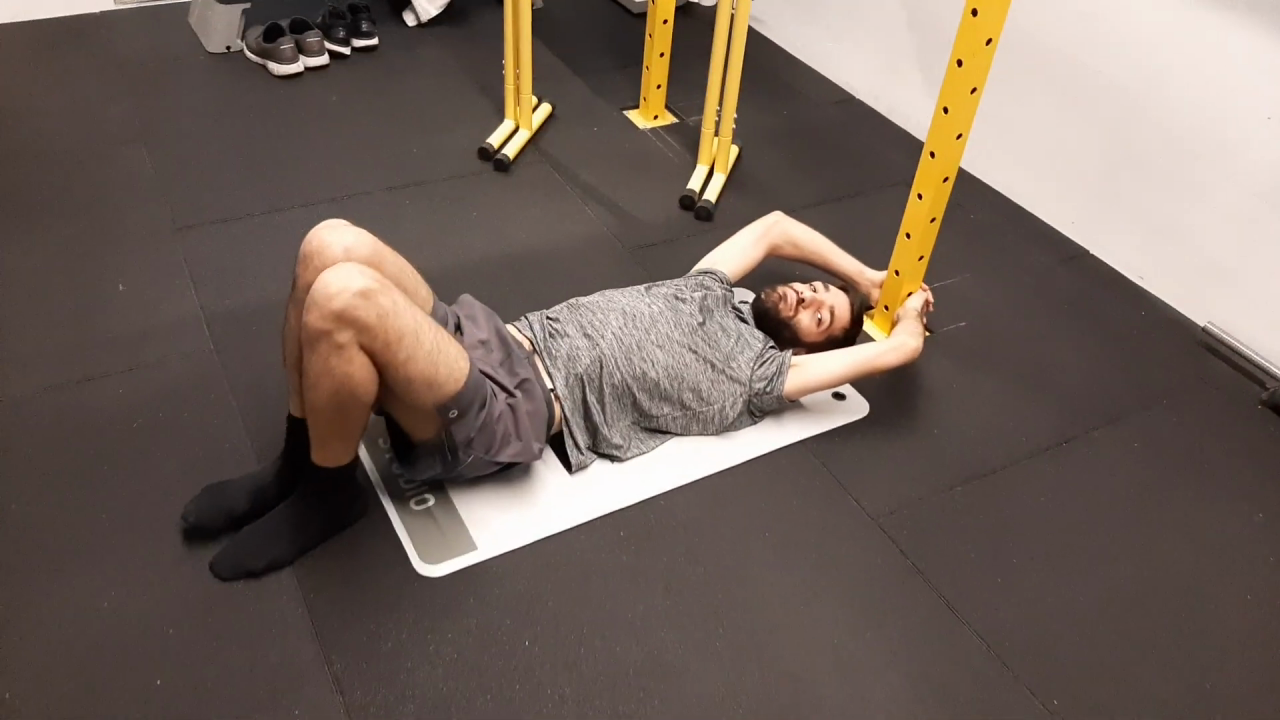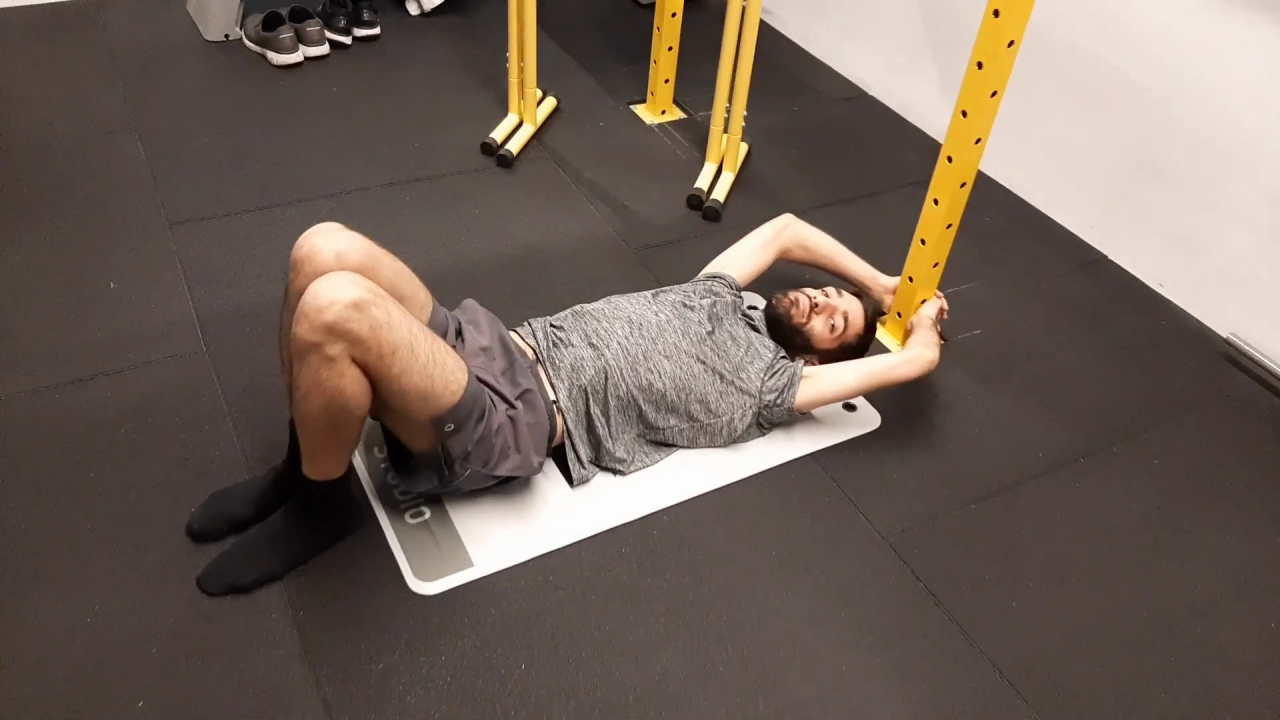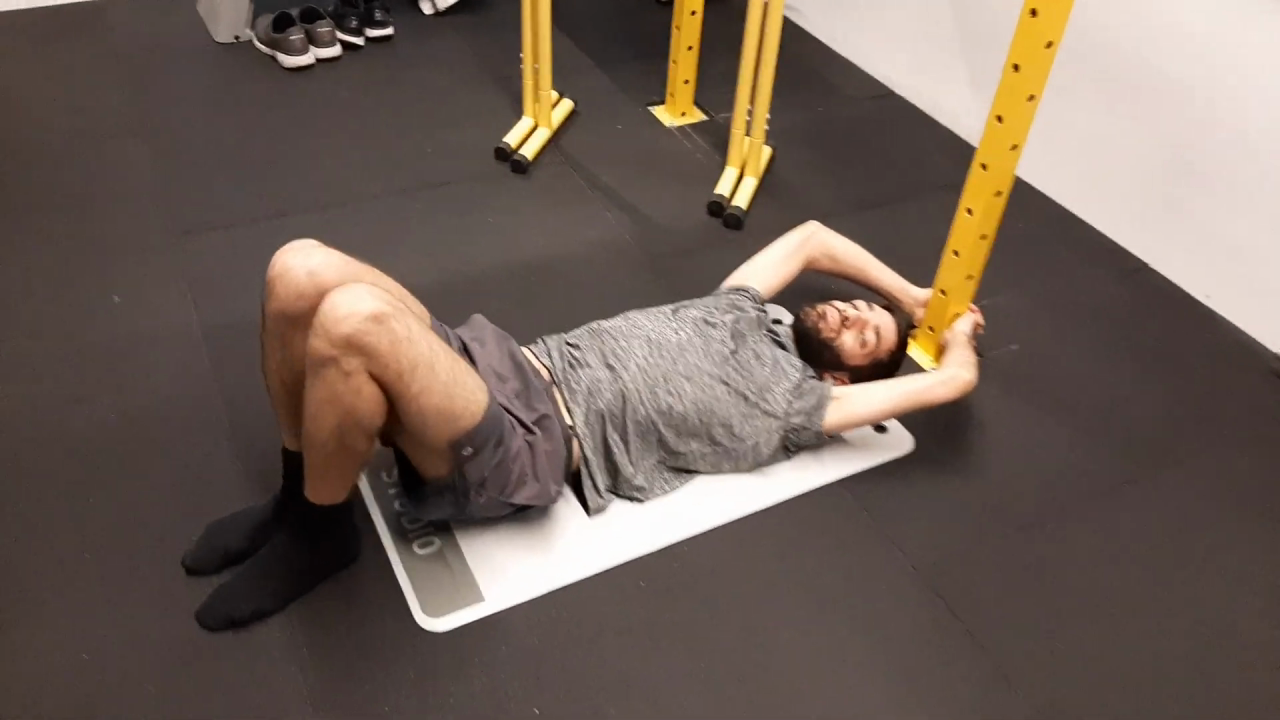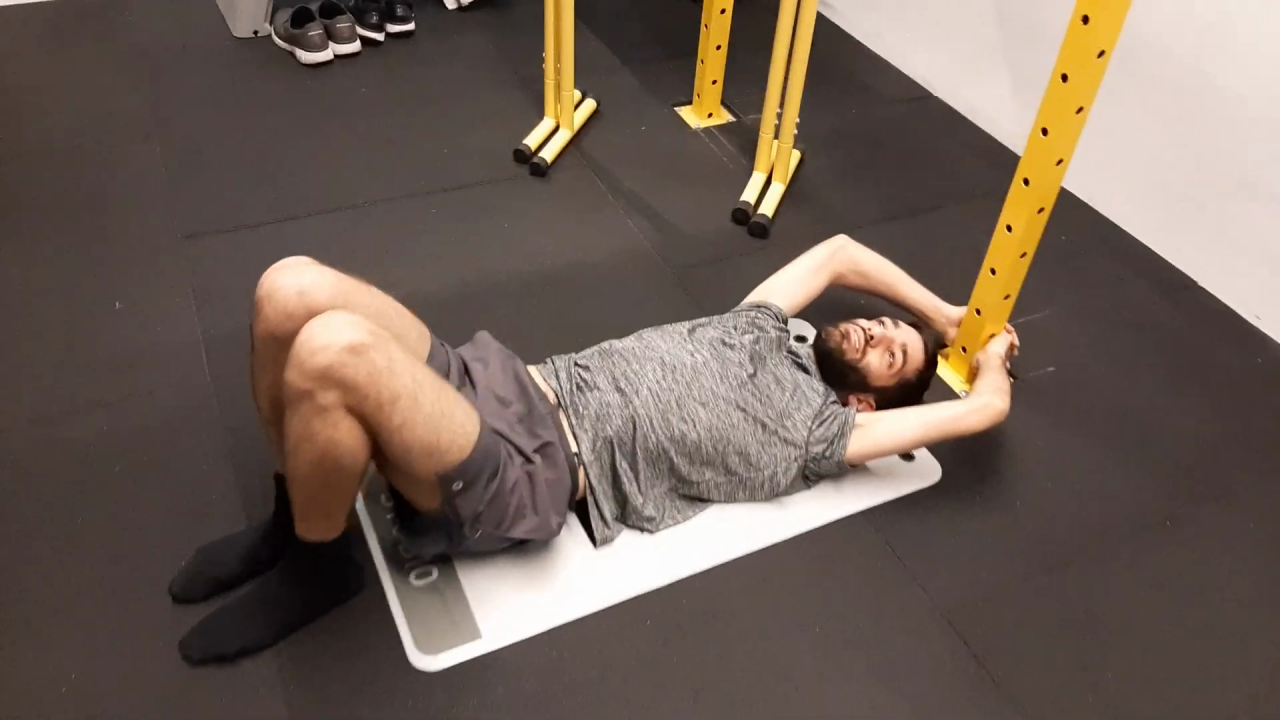
dt=0.2s
person 1, frame 1
left shoulder: (759, 376)
right shoulder: (711, 295)
left elbow: (898, 348)
right elbow: (774, 227)
right wrist: (870, 278)
left hip: (503, 414)
right hip: (497, 341)
left knee: (343, 298)
right knee: (334, 246)
left ankle: (327, 491)
right ankle: (297, 461)
person 1, frame 2
left shoulder: (770, 385)
right shoulder: (720, 302)
left elbow: (914, 360)
right elbow: (786, 229)
right wrist: (885, 284)
left hip: (503, 425)
right hip: (496, 346)
left knee: (335, 309)
right knee: (327, 251)
left ankle: (319, 503)
right ankle: (297, 469)
person 1, frame 3
left shoulder: (798, 406)
right shoulder: (742, 316)
left elbow: (951, 380)
right elbow: (811, 236)
right wrist: (916, 296)
left hip: (520, 449)
right hip: (507, 364)
left knee: (351, 321)
right knee: (300, 271)
left ankle: (318, 531)
right ankle: (299, 489)
person 1, frame 4
left shoulder: (820, 432)
right shoulder: (762, 333)
left elbow: (985, 408)
right elbow: (839, 250)
right wrist: (946, 314)
left hip: (522, 477)
right hip: (512, 385)
left knee: (331, 351)
right knee: (292, 291)
left ankle: (314, 566)
right ankle: (292, 518)
